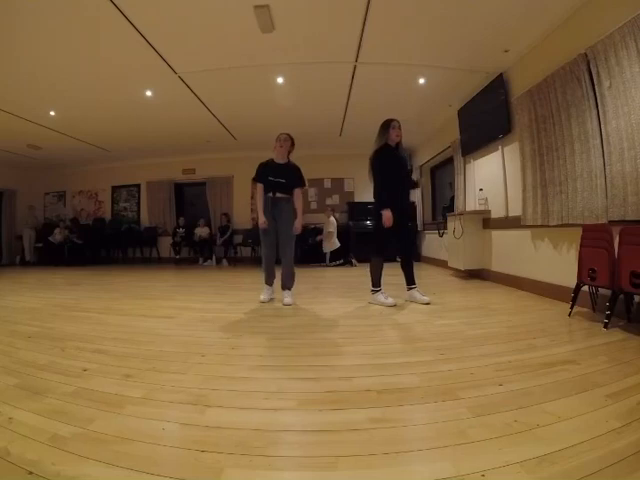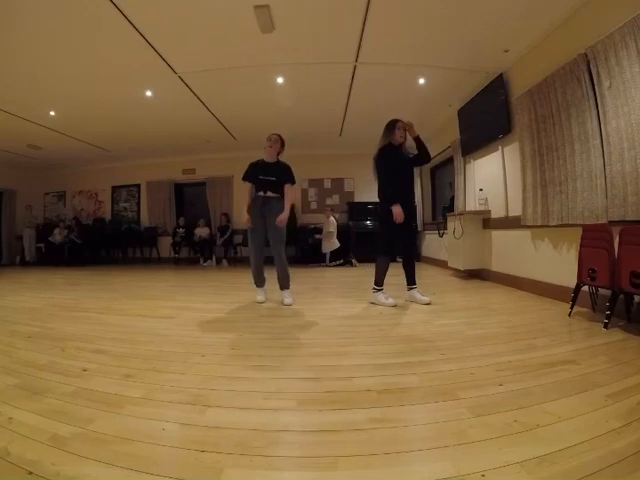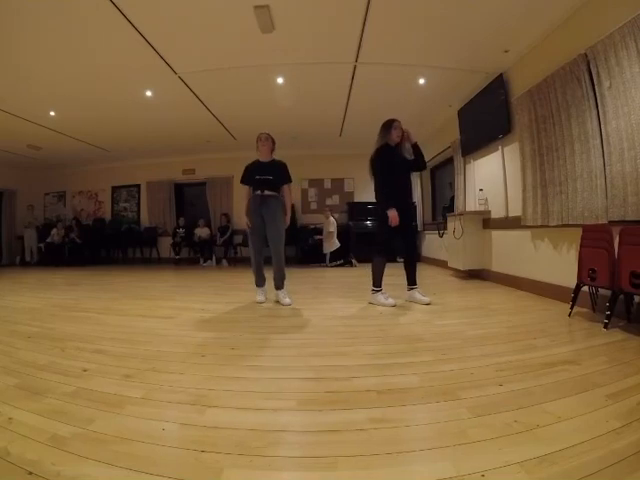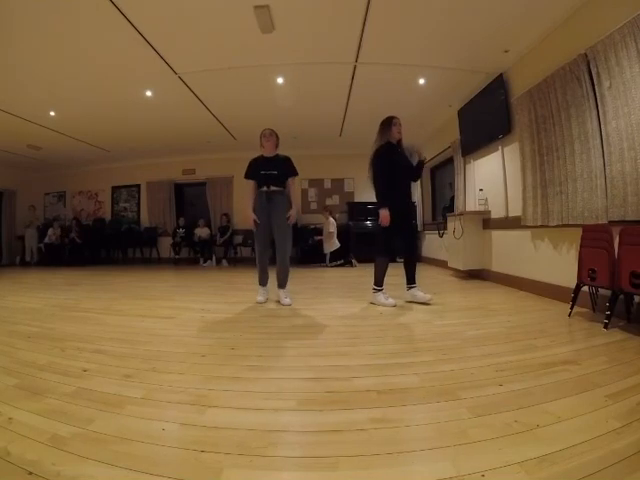
dt=0.4s
person 1, frame 1
left shoulder: (400, 155)
right shoulder: (380, 154)
left elbow: (405, 182)
right elbow: (379, 185)
left wrist: (416, 183)
right wrist: (384, 208)
left hip: (402, 209)
right hip: (386, 208)
left knee: (408, 247)
right knee: (380, 248)
left ankle: (411, 289)
right ankle: (375, 292)
person 1, frame 2
left shoulder: (403, 155)
right shoulder: (385, 152)
left elbow: (425, 158)
right elbow: (385, 181)
left wrist: (415, 135)
right wrist: (394, 204)
left hip: (408, 206)
right hip: (391, 207)
left knee: (410, 247)
right knee: (387, 247)
left ankle: (412, 289)
right ankle: (377, 291)
person 1, frame 3
left shoulder: (401, 156)
right shoulder: (381, 154)
left elbow: (421, 165)
right elbow: (380, 184)
left wrist: (412, 142)
right wrist: (389, 208)
left hip: (405, 207)
right hip: (389, 208)
left knee: (411, 247)
right knee: (383, 247)
left ankle: (412, 289)
right ankle: (376, 292)
person 1, frame 4
left shoulder: (401, 153)
right shoulder: (382, 152)
left elbow: (414, 176)
right elbow: (379, 181)
left wrist: (421, 163)
right wrist: (383, 207)
left hip: (405, 206)
right hip: (390, 207)
left knee: (411, 246)
right knee: (386, 247)
left ankle: (412, 289)
right ankle: (377, 291)
person 2, frame 1
left shoulder: (294, 169)
right shoulder: (264, 166)
left elbow: (297, 195)
right elbow: (259, 192)
left wrist: (299, 218)
right wrist: (260, 214)
left hip: (286, 208)
right hip: (268, 207)
left knee: (287, 250)
right knee: (268, 249)
left ankle: (287, 290)
right ankle: (268, 287)
person 2, frame 2
left shoulder: (284, 168)
right shoulder: (254, 166)
left elbow: (288, 192)
right elbow: (248, 190)
left wrist: (286, 212)
right wrist: (245, 212)
left hip: (275, 207)
right hip: (257, 207)
left knee: (278, 249)
right knee: (255, 250)
left ankle: (285, 289)
right ankle: (260, 288)
person 2, frame 3
left shoulder: (280, 166)
right shoulder: (251, 168)
left elbow: (286, 191)
right elbow: (246, 192)
left wrist: (288, 213)
right wrist: (245, 214)
left hip: (275, 205)
right hip: (255, 206)
left knee: (277, 248)
right knee: (256, 249)
left ankle: (280, 289)
right ankle: (260, 288)
person 2, frame 4
left shoulder: (285, 161)
right shoulder: (255, 163)
left elbow: (291, 185)
right elbow: (252, 188)
left wrist: (294, 207)
right wrist: (250, 210)
left hip: (281, 202)
right hip: (261, 203)
left knee: (283, 246)
right knee: (262, 247)
left ankle: (282, 289)
right ankle: (263, 288)
